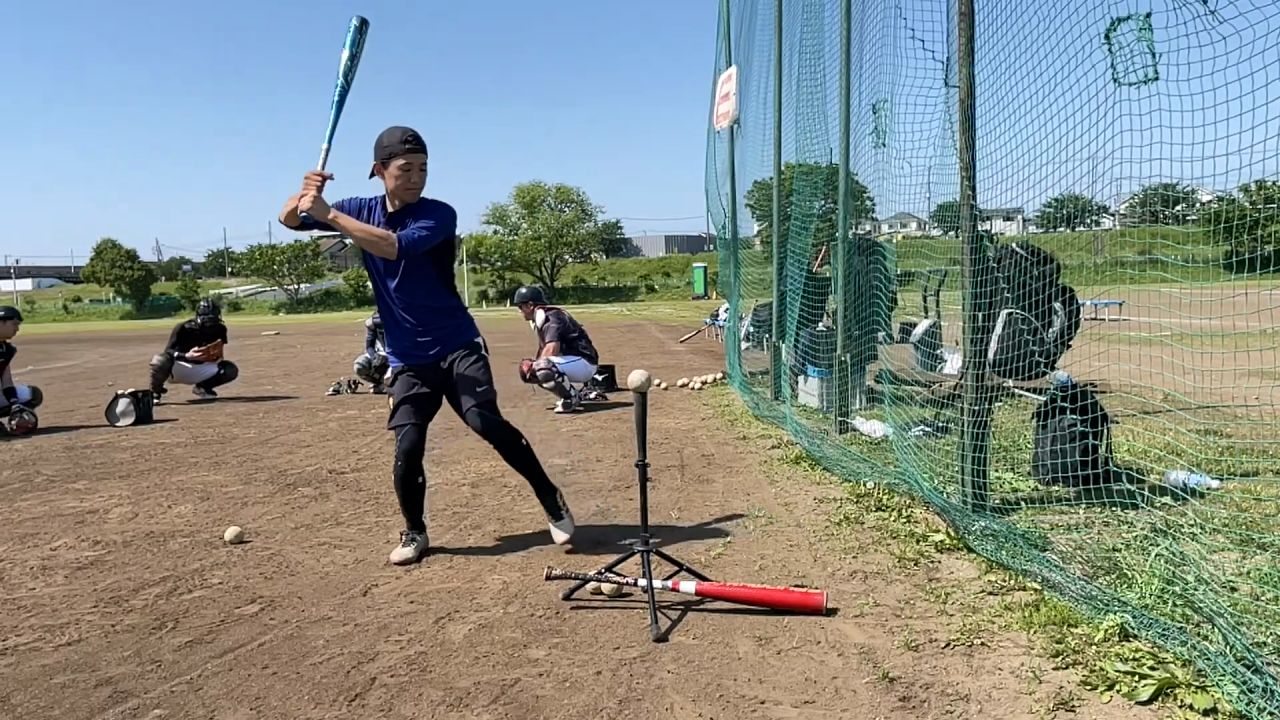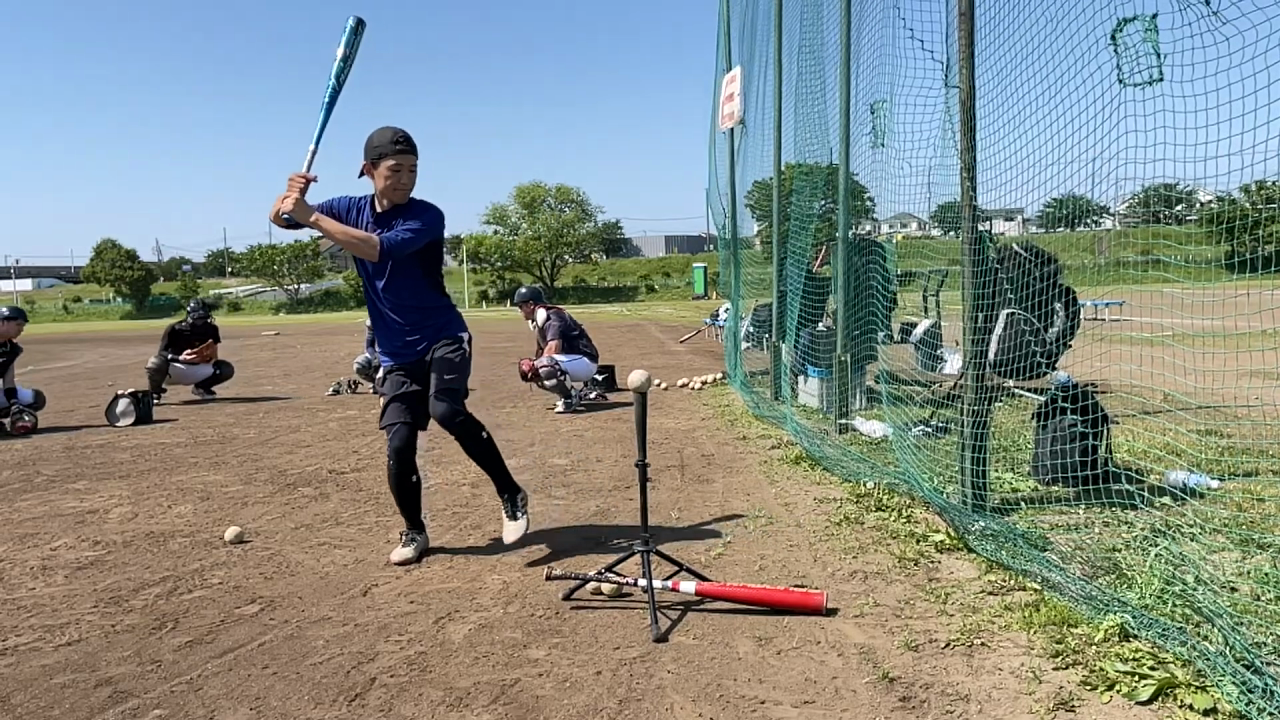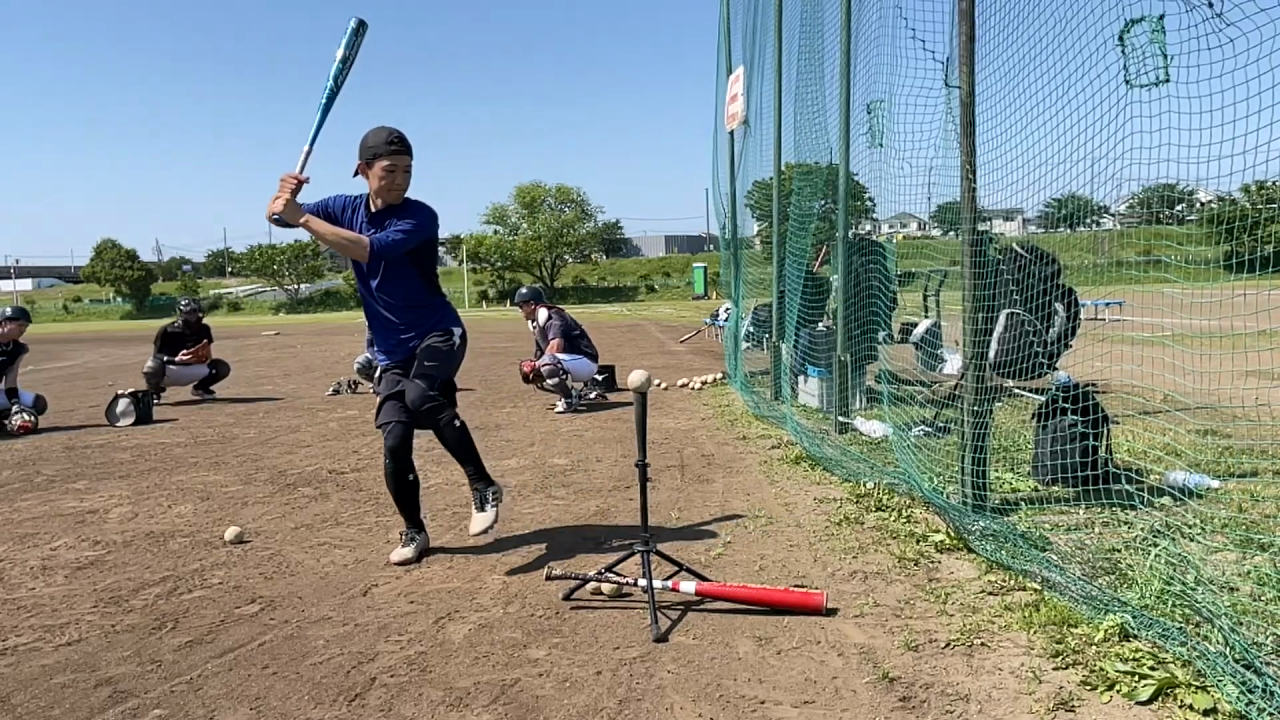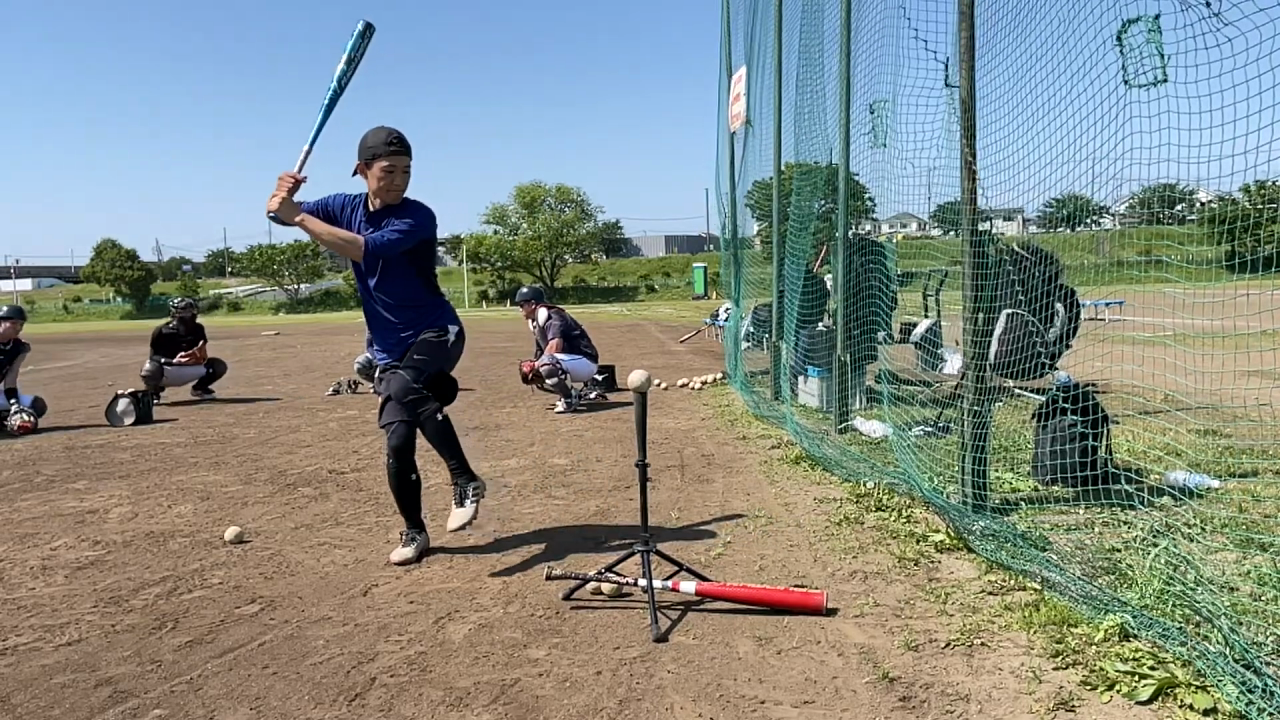
dt=0.7s
person 1, frame 1
left shoulder: (439, 215)
right shoulder: (362, 210)
left elbow: (394, 246)
right elbow: (290, 219)
left wrist: (329, 215)
right wrist: (306, 193)
left hip: (457, 345)
right hip: (407, 358)
left knee: (485, 421)
right knee: (407, 447)
left ankle: (550, 498)
right ankle: (414, 531)
person 1, frame 2
left shoulder: (427, 216)
right shoulder: (350, 209)
left elbow: (377, 248)
right elbow: (280, 218)
left wrist: (312, 216)
right wrist: (290, 195)
left hip: (443, 338)
right hip: (396, 354)
left knee: (447, 410)
right knee: (399, 445)
left ankle: (511, 494)
right ankle: (414, 531)
person 1, frame 3
left shoulder: (420, 216)
right shoulder: (346, 208)
left elbow: (369, 250)
right elbow: (276, 216)
left wrist: (303, 218)
right wrist: (283, 197)
left hip: (439, 333)
right hip: (391, 352)
left knee: (420, 395)
right knee: (395, 444)
left ankle: (483, 487)
right ankle: (413, 531)
person 1, frame 4
left shoulder: (418, 216)
right shoulder: (345, 207)
left elbow: (365, 249)
right elbow: (276, 213)
left wrist: (299, 217)
right wrist: (282, 195)
left hip: (437, 332)
right hip: (390, 351)
left knee: (406, 387)
right knee: (398, 442)
left ankle: (465, 481)
right ankle: (414, 531)
